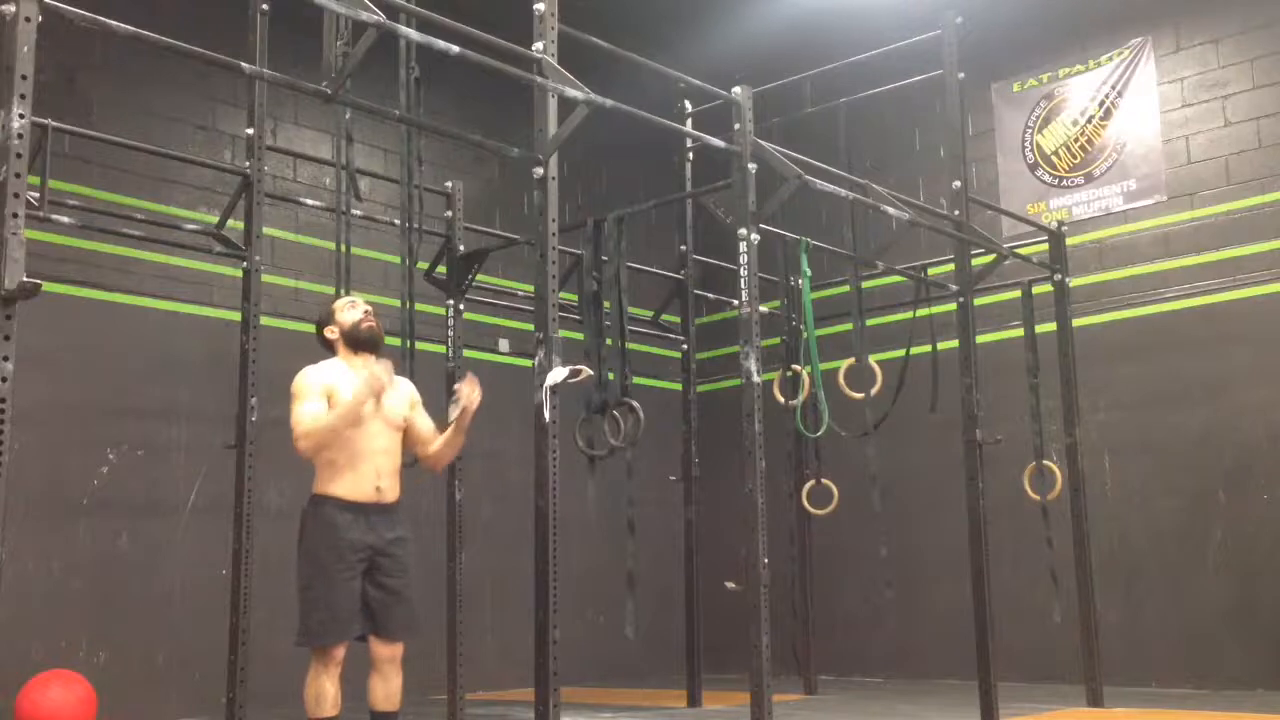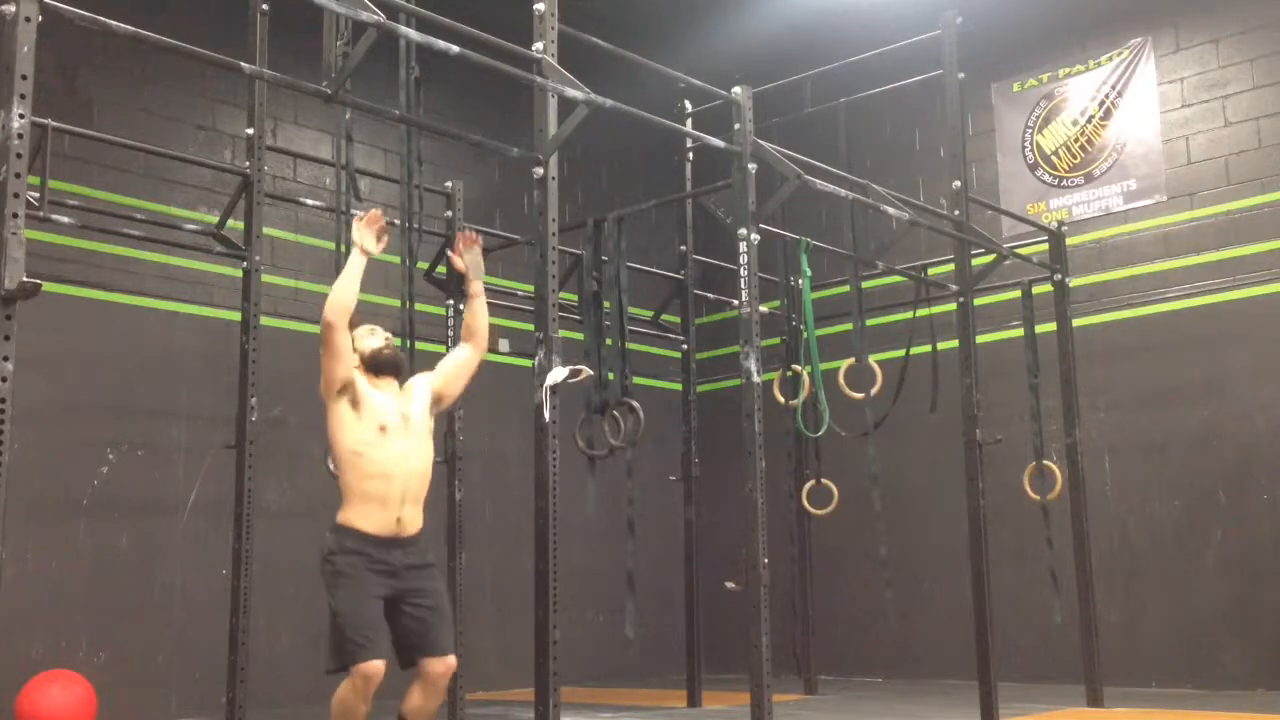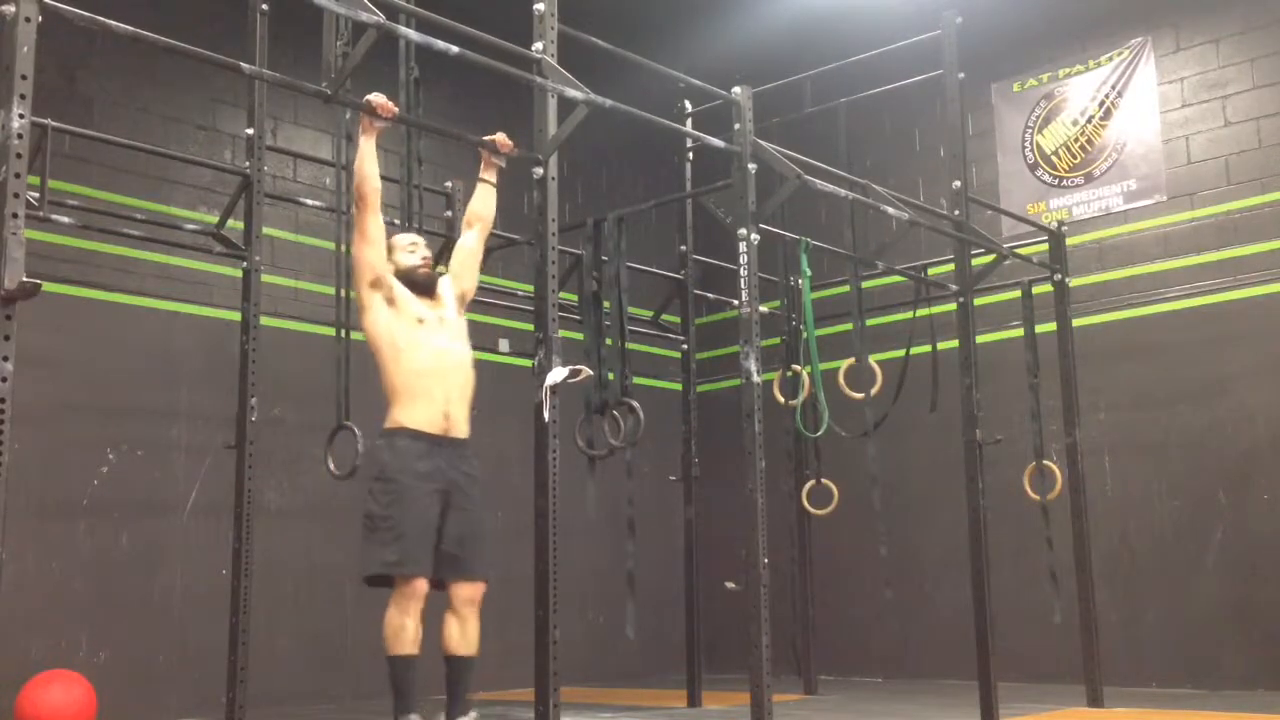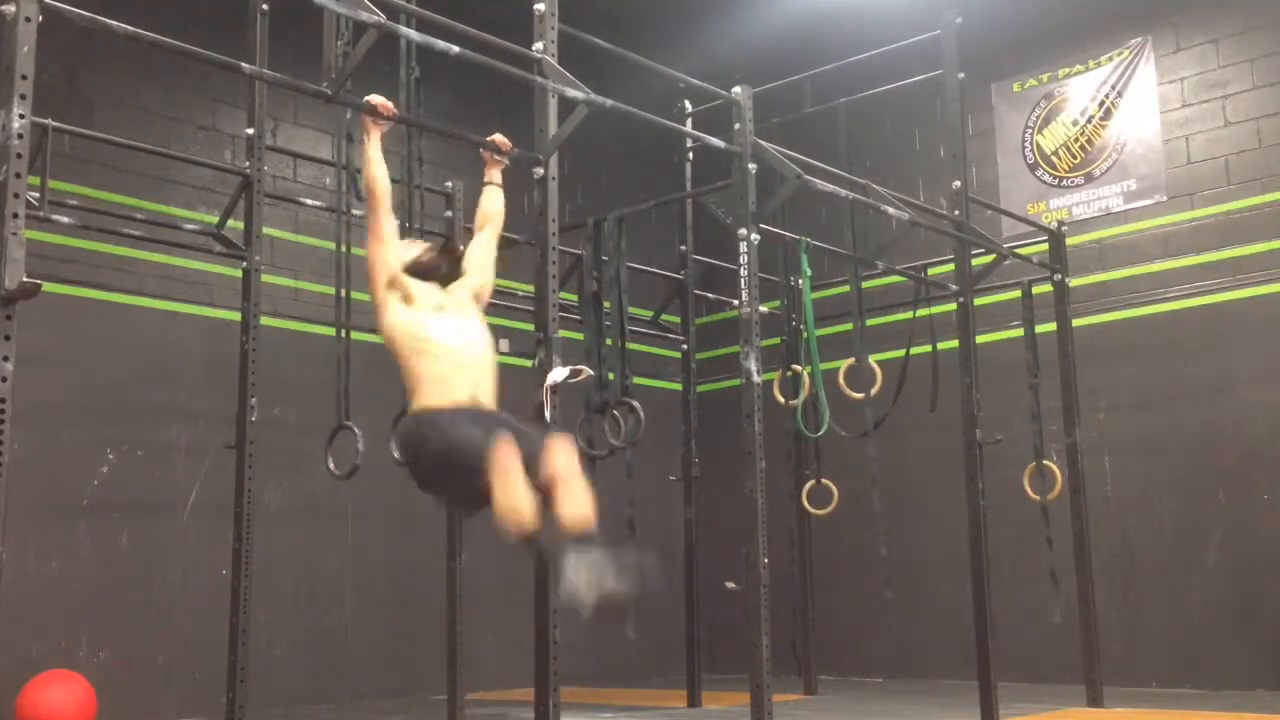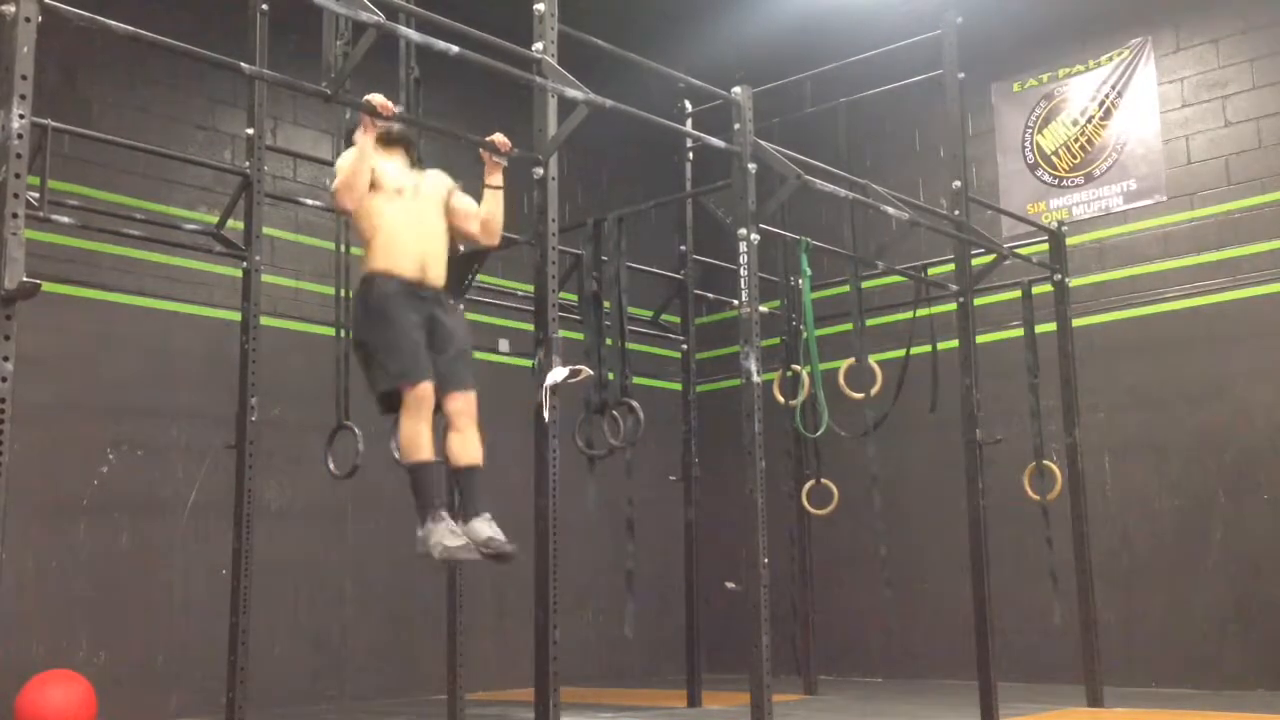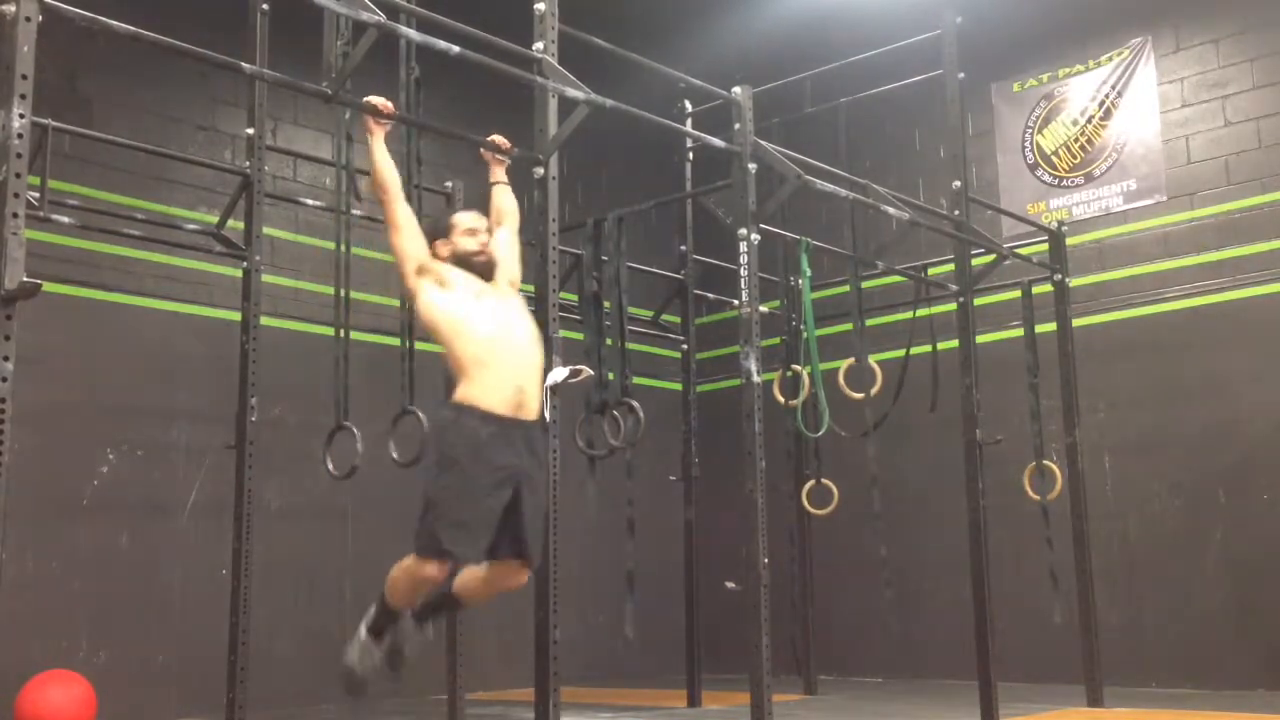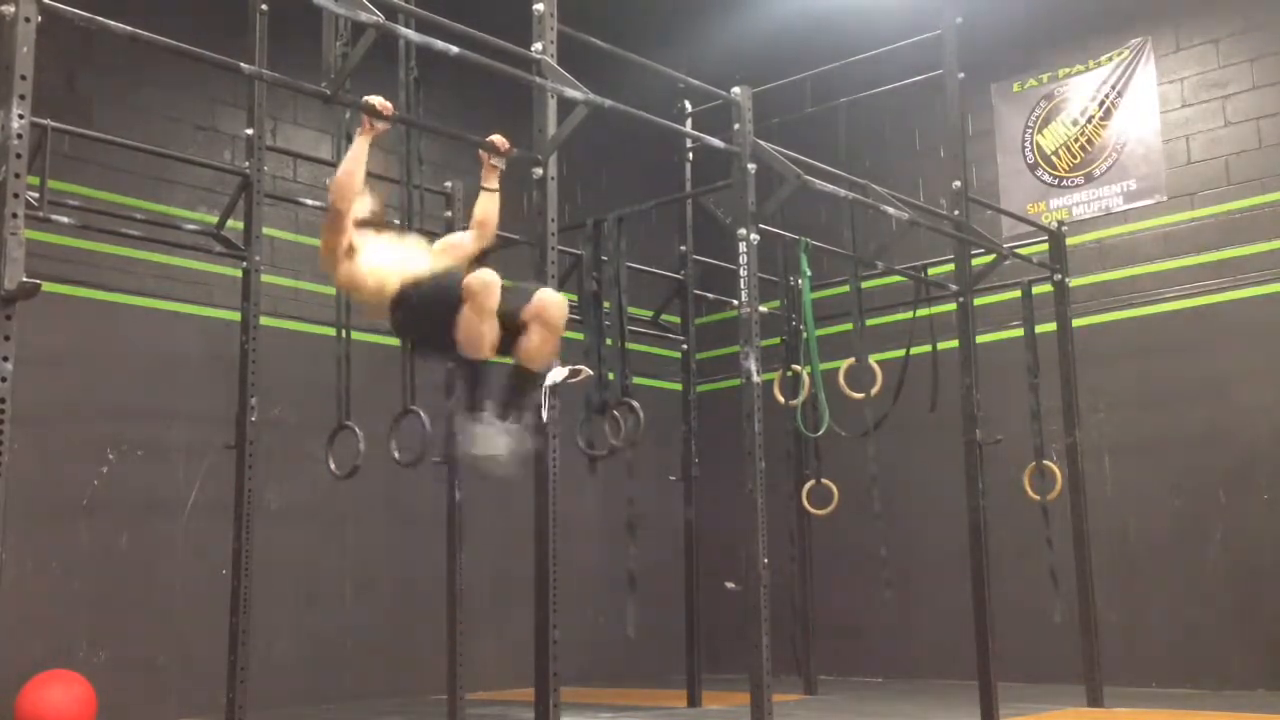
dt=0.7s
person 1, frame 1
left shoulder: (404, 389)
right shoulder: (316, 377)
left elbow: (435, 458)
right elbow: (306, 442)
left wrist: (461, 419)
right wrist: (361, 397)
left hip: (389, 525)
right hip: (335, 522)
left knee: (389, 650)
right knee: (330, 651)
person 1, frame 2
left shoulder: (424, 394)
right shoulder: (348, 394)
left elbow: (474, 344)
right elbow: (333, 324)
left wrist: (472, 279)
right wrist: (359, 256)
left hip: (412, 554)
right hip: (358, 554)
left knee: (441, 665)
right knee: (366, 669)
person 1, frame 3
left shoulder: (451, 296)
right shoulder: (381, 295)
left elbow: (475, 229)
right elbow: (367, 209)
left wrist: (489, 170)
right wrist: (369, 133)
left hip: (459, 458)
right hip: (408, 454)
left knee: (467, 593)
right knee: (411, 588)
person 1, frame 4
left shoulder: (467, 299)
right shoulder: (396, 296)
left elbow: (485, 234)
right elbow: (380, 210)
left wrist: (493, 169)
right wrist: (373, 136)
left hip: (484, 422)
right hip: (437, 430)
left knee: (561, 460)
right knee: (503, 456)
person 1, frame 5
left shoulder: (436, 181)
right shoulder: (360, 161)
left elbow: (488, 233)
right elbow: (346, 200)
left wrist: (493, 175)
right wrist: (369, 131)
left hip: (437, 302)
right hip: (388, 296)
left knee: (462, 408)
right knee: (419, 397)
left ankle: (474, 518)
right ankle: (433, 520)
person 1, frame 6
left shoulder: (507, 284)
right shoulder: (432, 279)
left elbow: (510, 220)
right elbow: (394, 201)
left wrist: (497, 169)
right wrist: (377, 137)
left hip: (526, 438)
right hip: (472, 433)
left knee: (511, 569)
right knee: (434, 562)
left ankle: (418, 617)
right ankle: (376, 629)
person 1, frame 7
left shoulder: (418, 247)
right shoulder: (345, 250)
left elbow: (482, 234)
right elbow: (340, 204)
left wrist: (490, 174)
right wrist: (365, 135)
right hip: (414, 306)
left knee: (551, 306)
right knee: (483, 283)
left ankle: (506, 420)
right ankle: (476, 414)
